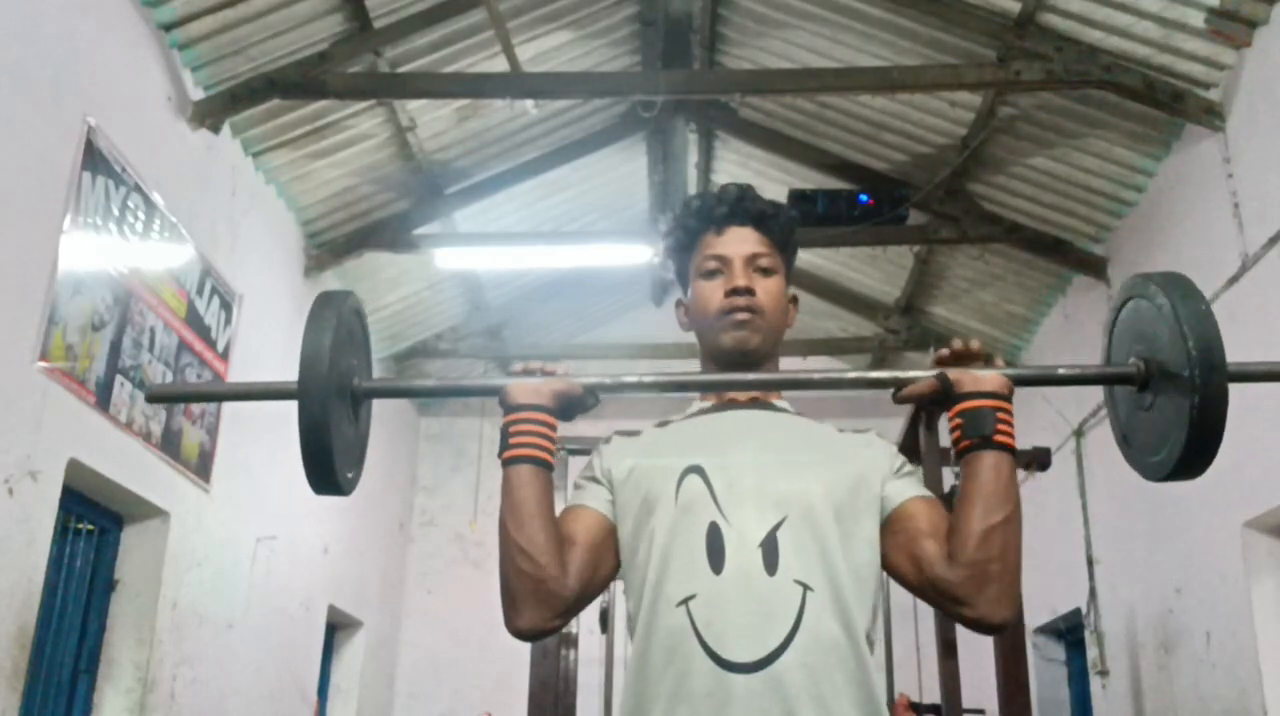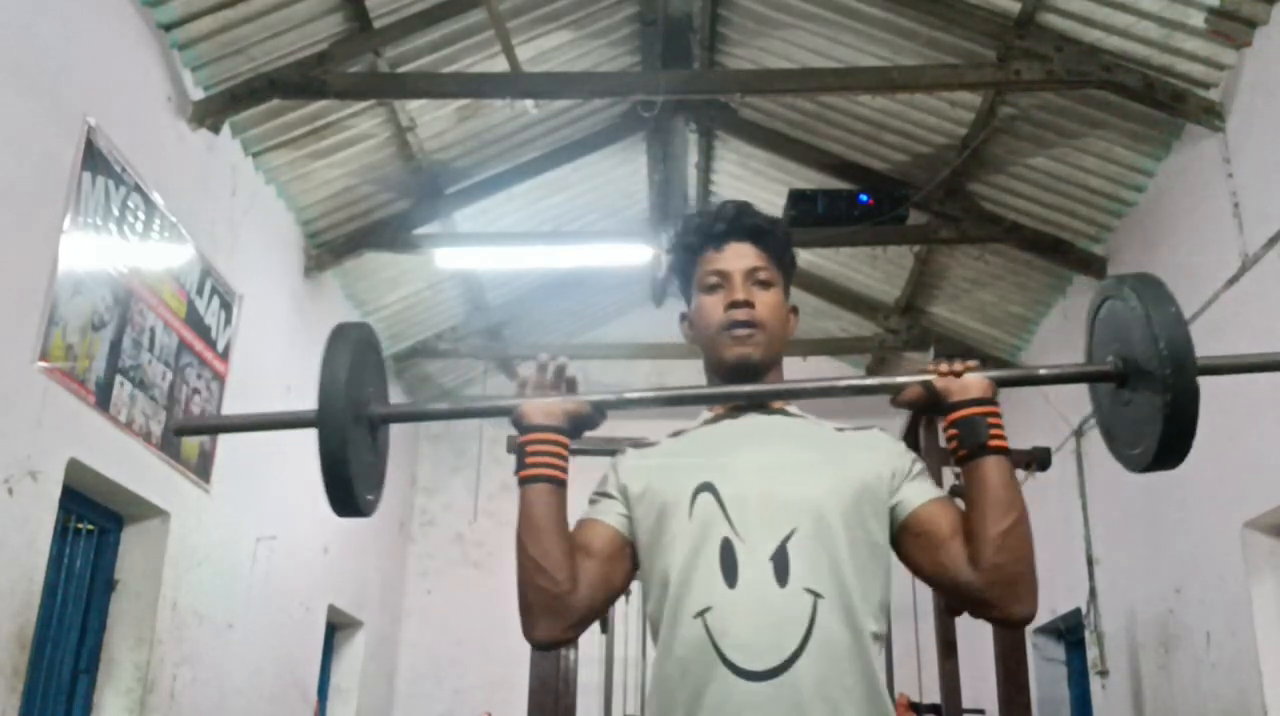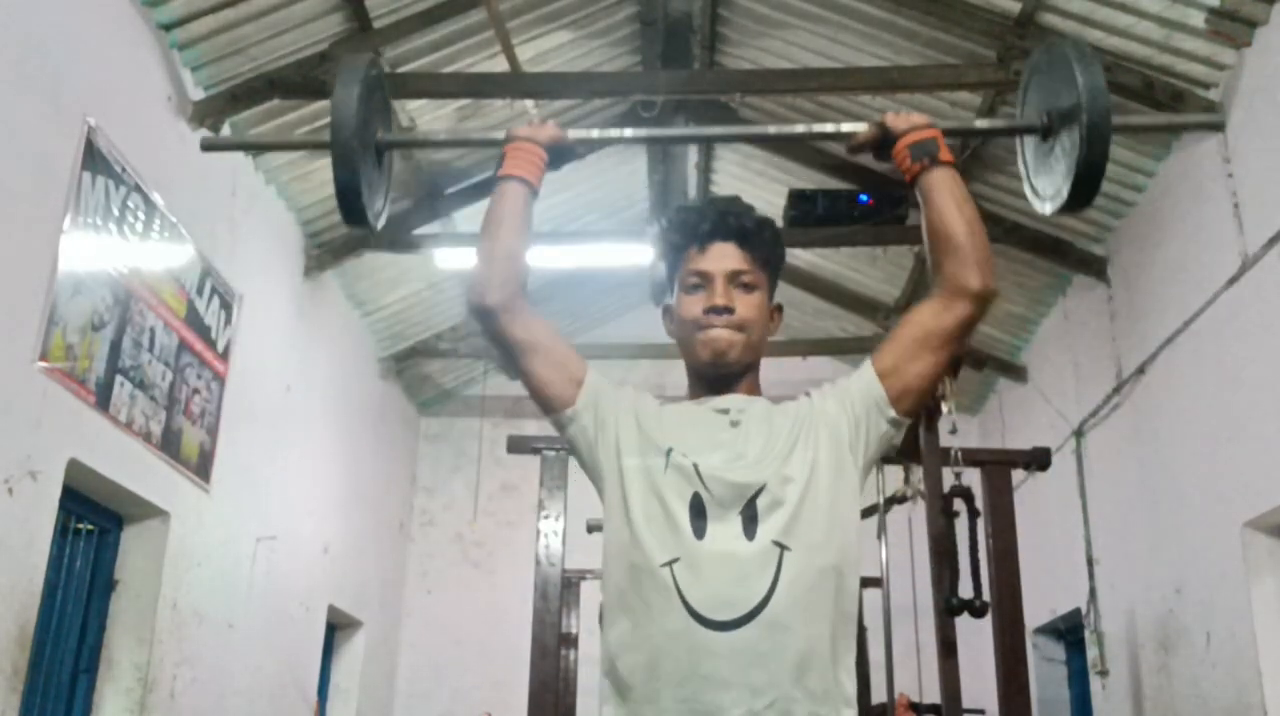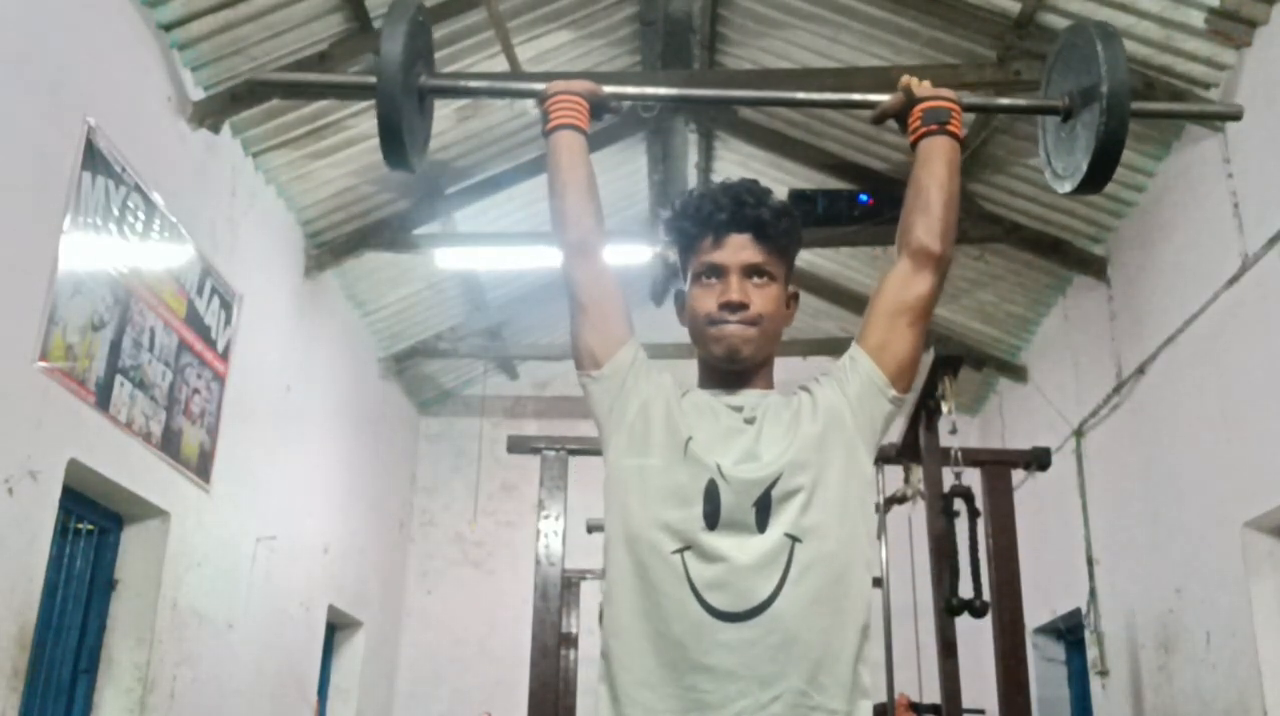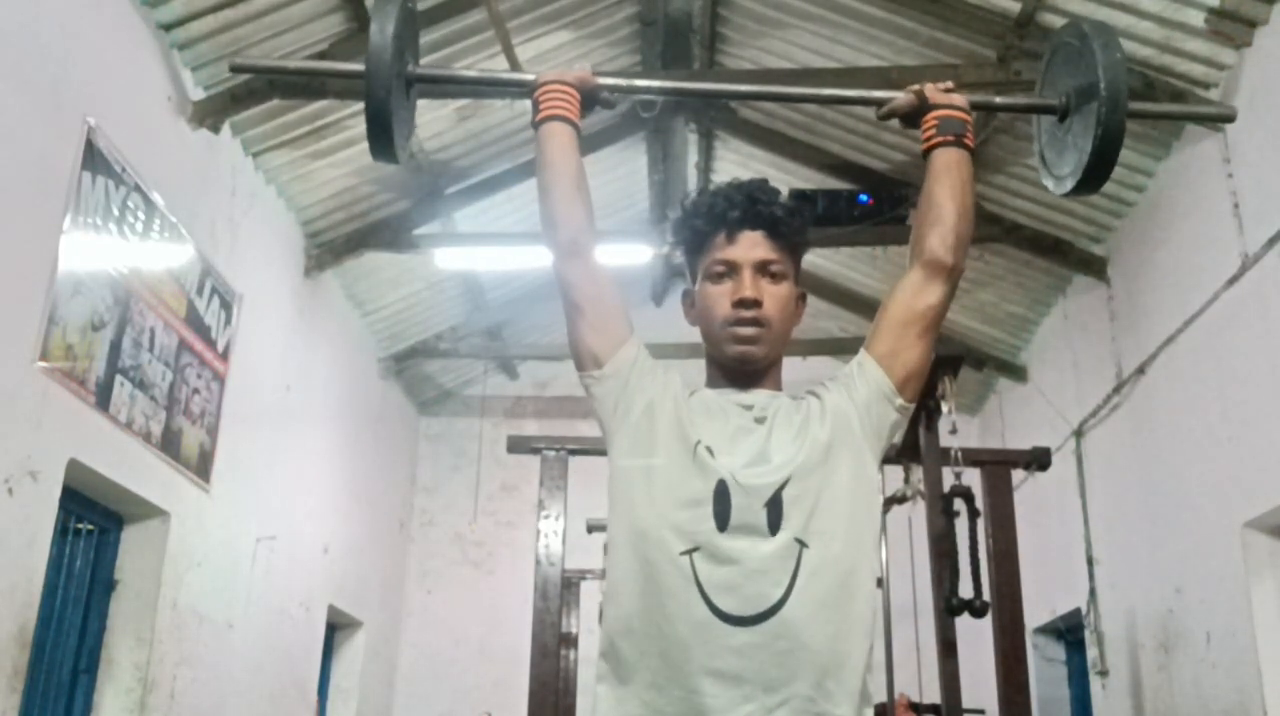
dt=1s
person 1, frame 1
left shoulder: (865, 457)
right shoulder: (624, 460)
left elbow: (981, 598)
right elbow: (536, 608)
left wrist: (982, 411)
right wrist: (528, 425)
person 1, frame 2
left shoulder: (873, 457)
right shoulder: (639, 472)
left elbow: (1005, 596)
right elbow: (552, 618)
left wrist: (976, 421)
right wrist: (544, 442)
person 1, frame 3
left shoulder: (833, 427)
right shoulder: (621, 429)
left elbow: (965, 289)
right elbow: (498, 302)
left wrist: (926, 152)
right wrist: (522, 162)
person 1, frame 4
left shoulder: (838, 416)
right shoulder: (639, 411)
left elbow: (923, 256)
right elbow: (582, 253)
left wrist: (936, 120)
right wrist: (566, 114)
person 1, frame 5
left shoulder: (846, 420)
right shoulder: (644, 410)
left elbow: (936, 266)
right elbow: (574, 254)
left wrist: (947, 126)
right wrist: (558, 106)
